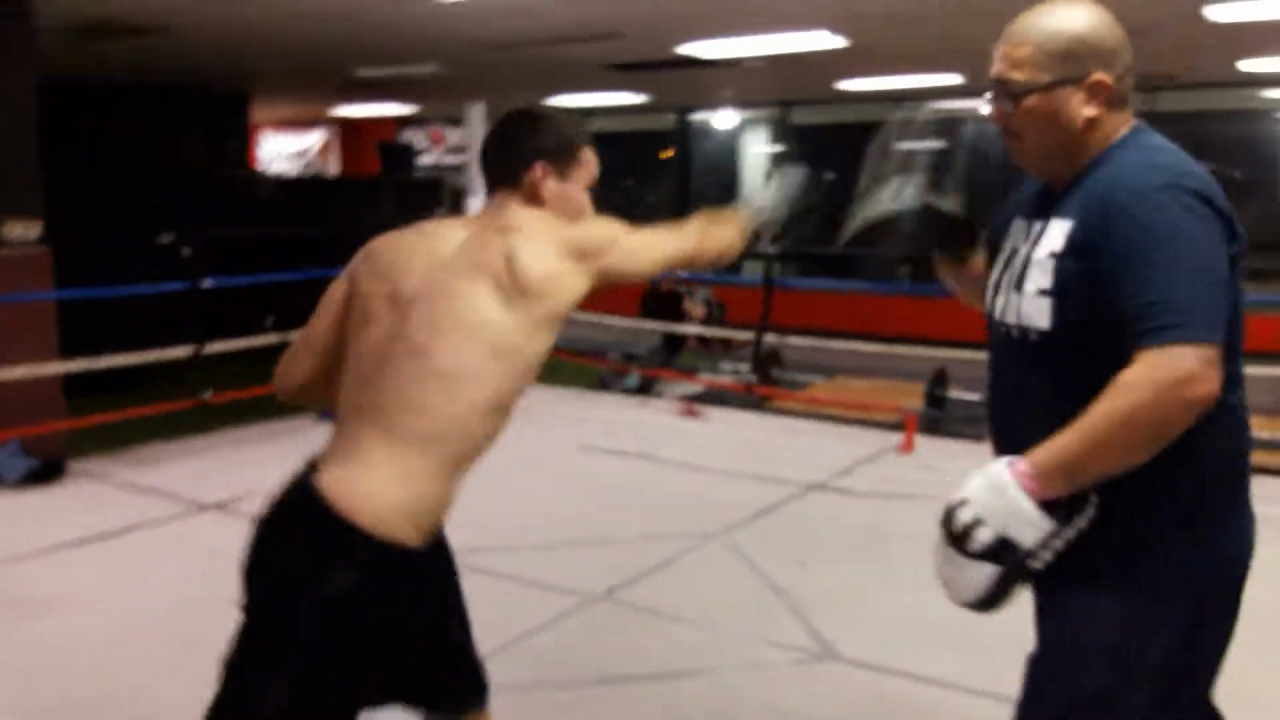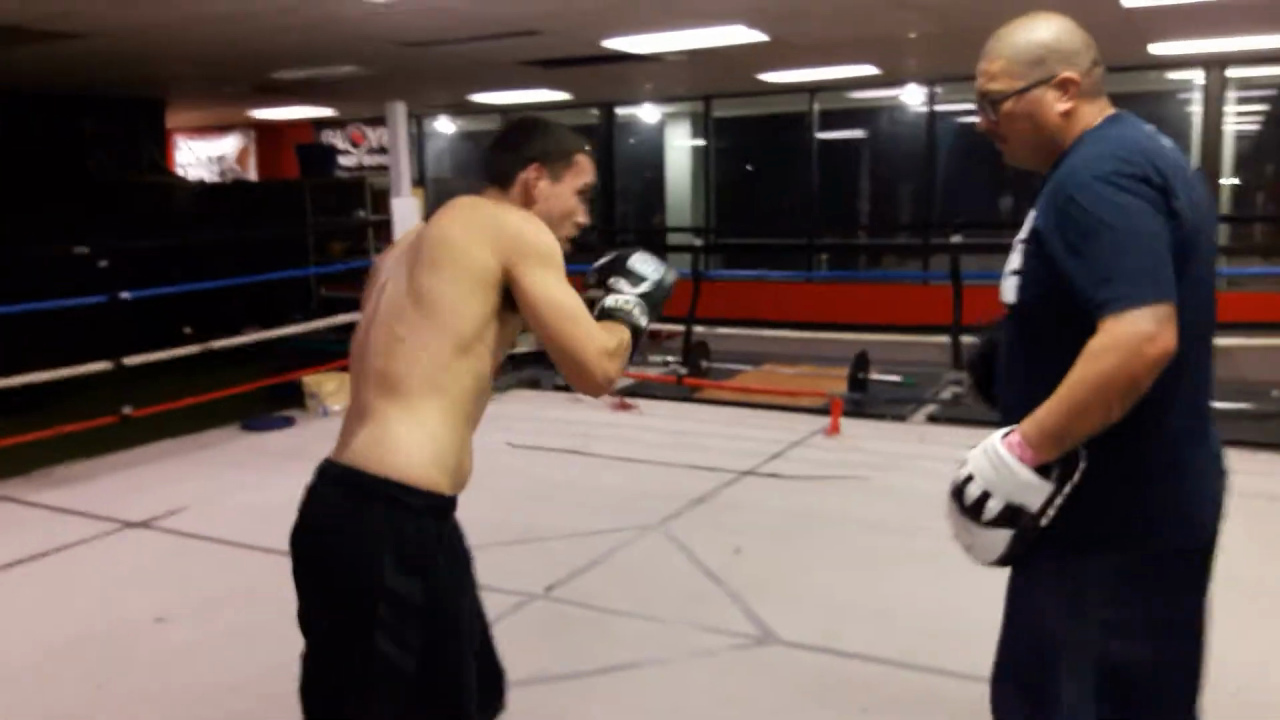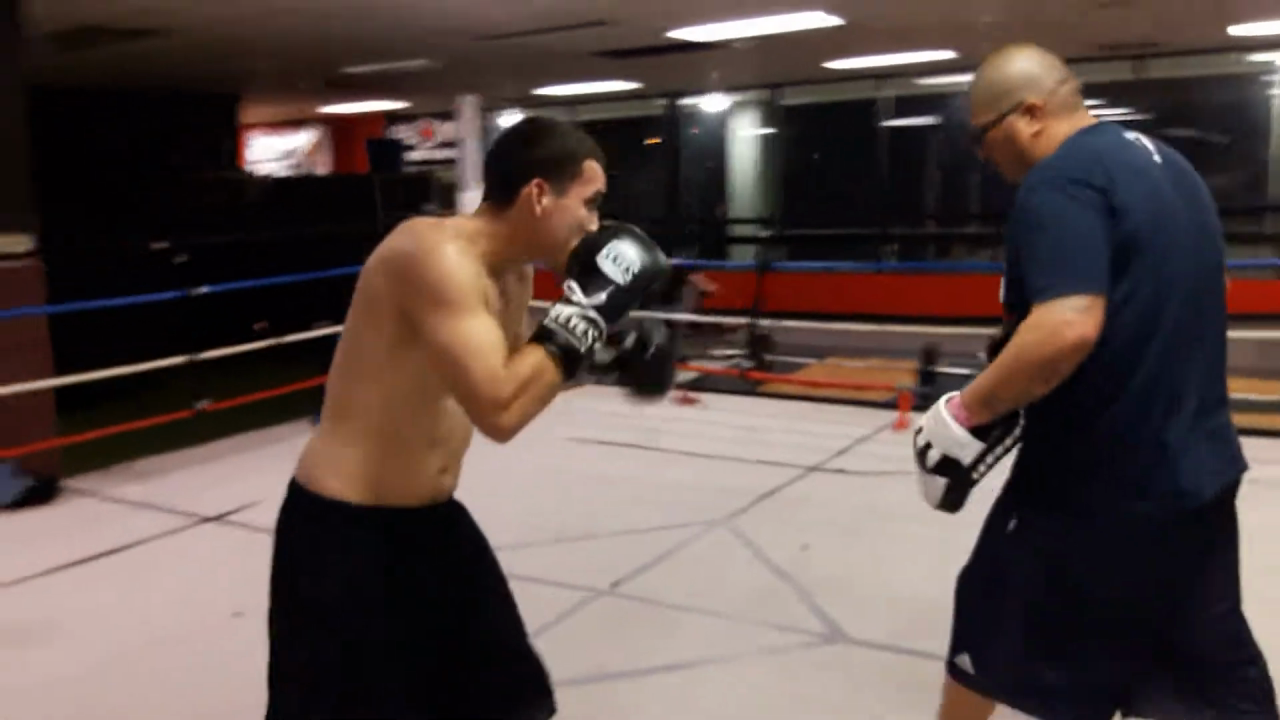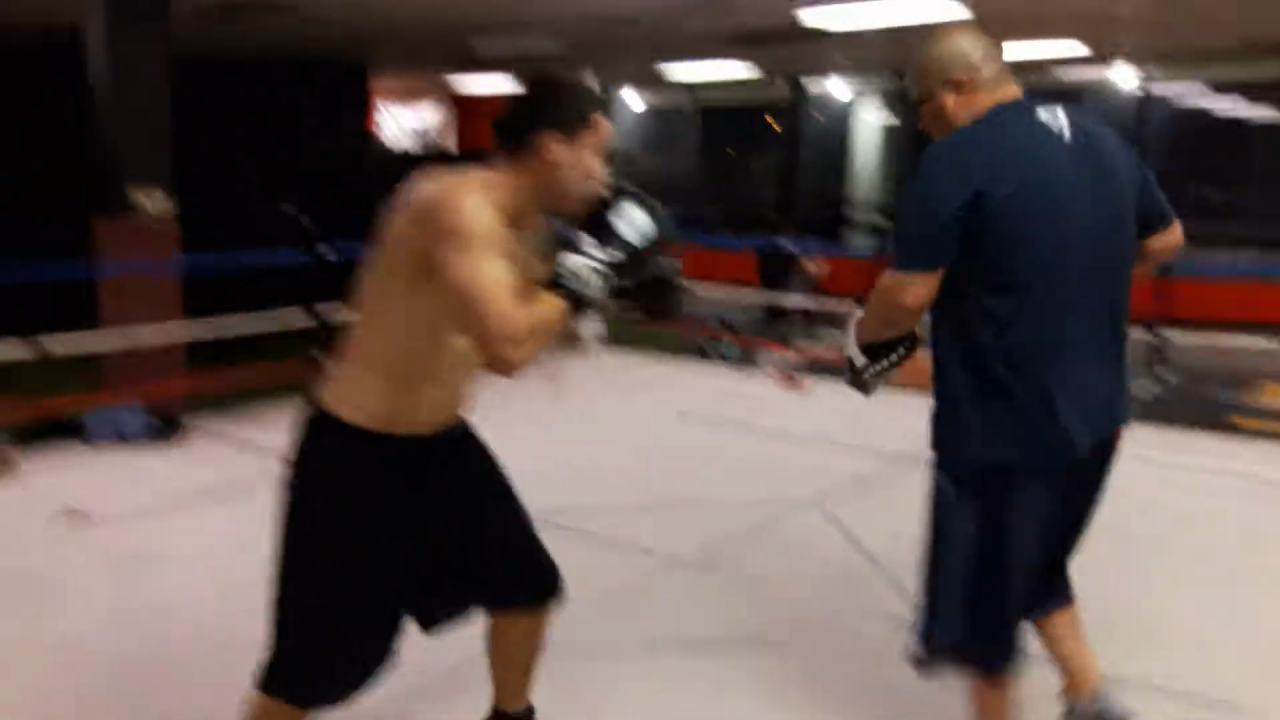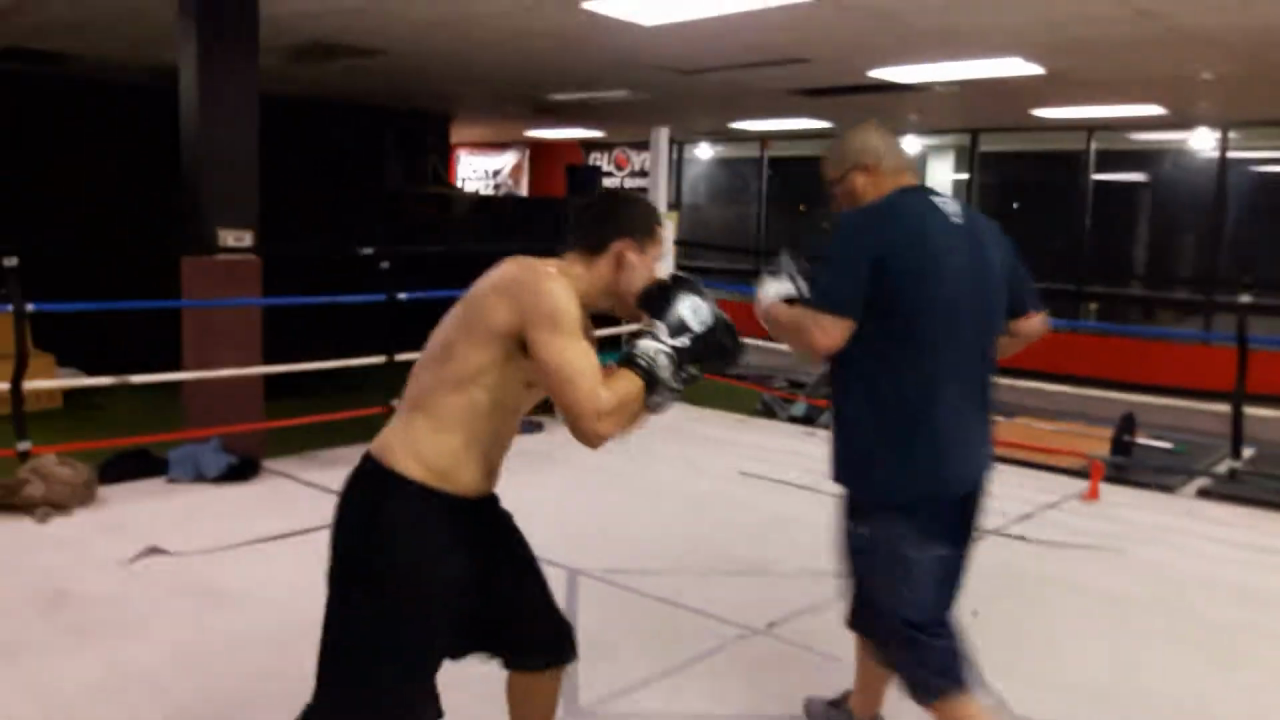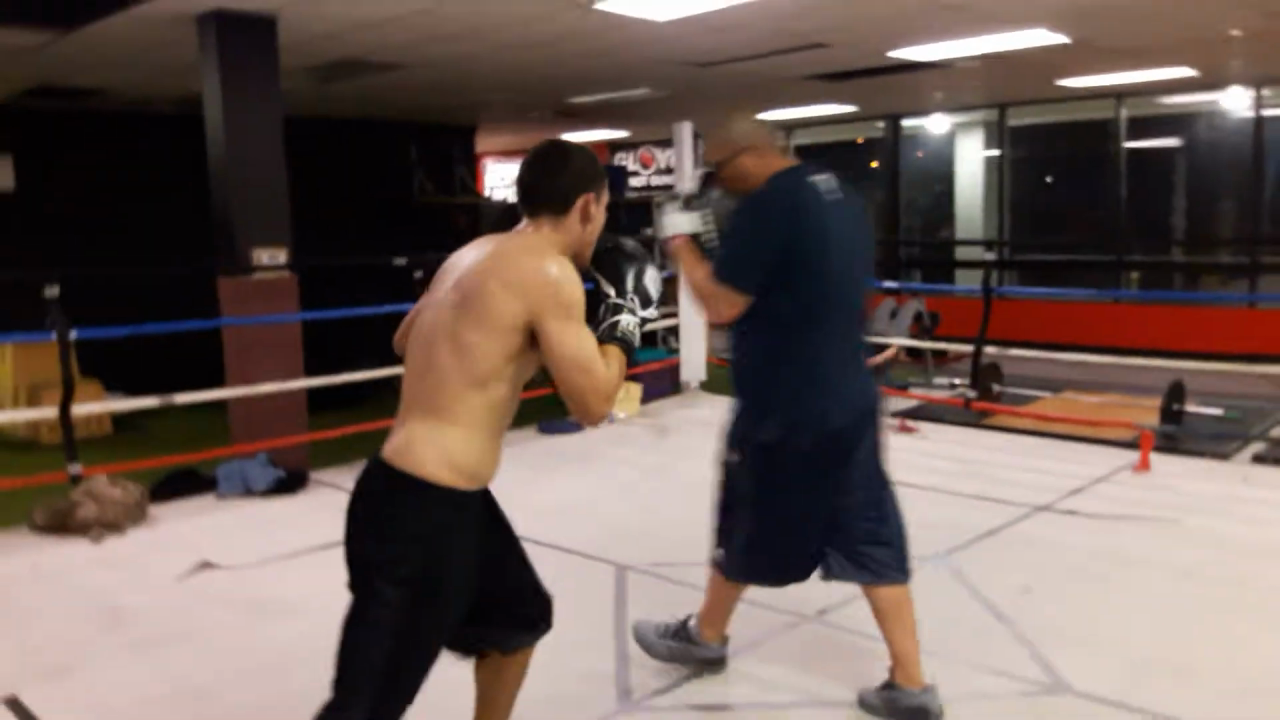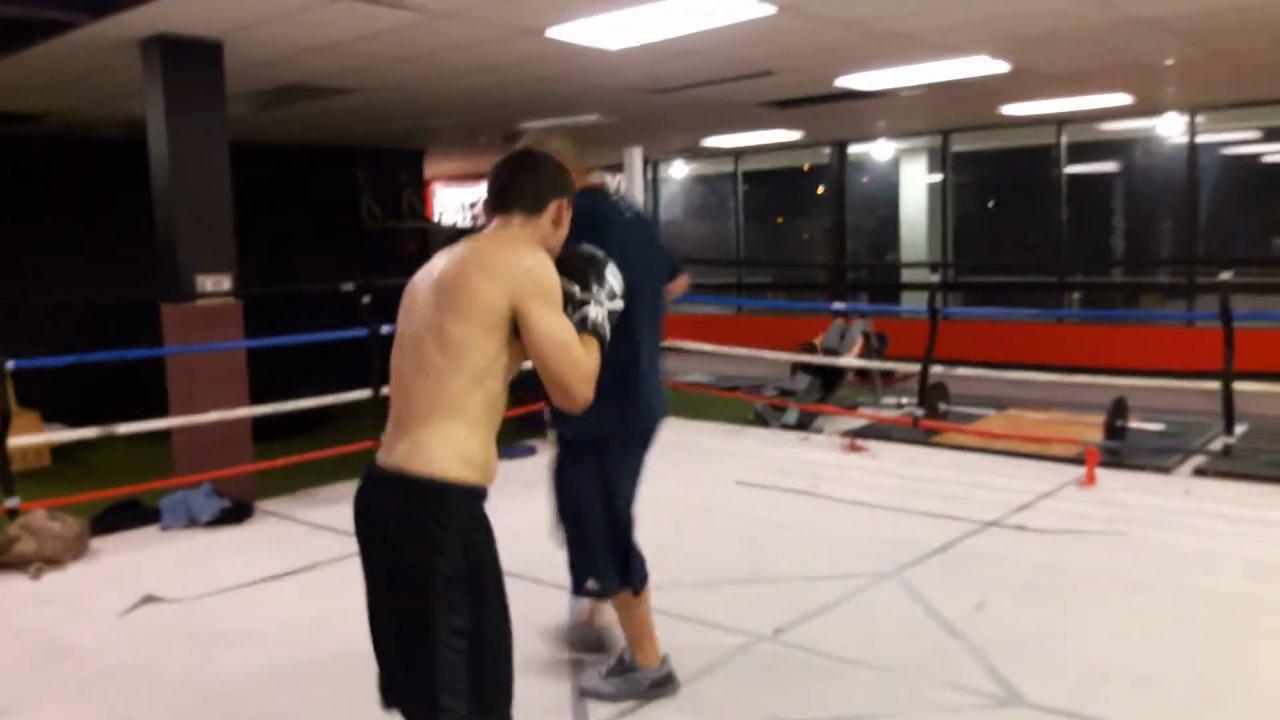
dt=0.4s
person 1, frame 1
left shoulder: (1158, 196)
right shoulder: (1048, 186)
left elbow: (1178, 377)
left wrist: (1023, 482)
left hip: (1153, 546)
right hip: (1103, 532)
person 1, frame 2
left shoulder: (1097, 178)
right shoulder: (1147, 154)
left elbow: (1142, 339)
left wrist: (1020, 449)
right wrist: (1024, 330)
left hip: (1109, 508)
right hip: (1169, 489)
person 1, frame 3
left shoulder: (1059, 184)
right shoulder: (1169, 166)
left elbow: (1067, 326)
left wrist: (968, 411)
left hip: (1097, 475)
right hip: (1197, 464)
left knee: (997, 613)
right knee: (1215, 657)
person 1, frame 4
left shoulder: (958, 160)
right shoulder: (1100, 141)
left elbow: (907, 294)
right elbow: (1165, 240)
left wrist: (866, 337)
left hip: (1003, 424)
right hip: (1091, 413)
left knee: (979, 588)
right knee: (1034, 562)
person 1, frame 5
left shoulder: (867, 229)
right shoulder: (980, 228)
left elbow: (822, 336)
right elbow: (1029, 325)
left wrist: (775, 306)
left hip: (893, 459)
right hip: (960, 453)
left knee: (905, 625)
right knee: (898, 593)
person 1, frame 6
left shoulder: (764, 208)
right shoulder: (840, 198)
left elbow: (721, 305)
left wrist: (683, 246)
left hip: (781, 409)
right hip: (849, 400)
left knee: (747, 529)
right knee: (870, 536)
left ankle: (705, 637)
person 1, frame 7
left shoulder: (572, 225)
right shoulder: (635, 219)
right elbow: (674, 284)
left hip: (600, 410)
right hip: (637, 397)
left knee: (601, 531)
right knee: (590, 517)
left ankle: (647, 663)
right ankle: (591, 623)
person 2, frame 1
left shoulder: (389, 248)
right shoulder: (562, 246)
left elbow: (294, 378)
right elbow: (700, 240)
right wrist: (764, 205)
left hip: (352, 535)
right hip: (336, 559)
person 2, frame 2
left shoulder: (437, 242)
right shoulder: (513, 228)
right elbow: (596, 371)
left wrist: (501, 369)
right wrist: (630, 298)
left hip: (407, 516)
right hip: (387, 526)
person 2, frame 3
left shoulder: (506, 272)
right shoulder: (437, 255)
left elbow: (507, 376)
right elbow: (500, 409)
left wrist: (609, 348)
right wrist: (589, 303)
left hip: (432, 524)
right hip: (344, 539)
person 2, frame 4
left shoulder: (521, 222)
right shoulder: (452, 202)
left elbow: (528, 319)
right elbow: (507, 346)
left wrist: (604, 267)
right wrist: (591, 261)
left hip: (441, 442)
right hip: (354, 456)
left knee: (525, 585)
right knee: (314, 668)
person 2, frame 5
left shoulder: (554, 296)
right shoulder: (541, 289)
left elbow: (588, 408)
right elbow: (595, 422)
left wrist: (668, 372)
right wrist: (657, 346)
left hip: (466, 508)
right hip: (401, 511)
left knee: (543, 644)
person 2, frame 6
left shoulder: (477, 255)
right shoulder: (546, 272)
left elbow: (406, 342)
right elbow: (591, 403)
right wrist: (623, 318)
left hip: (448, 496)
right hip: (417, 507)
left knee: (519, 615)
person 2, frame 7
left shoulder: (441, 265)
right shoulder: (523, 264)
right elbow: (574, 391)
right wrist: (594, 313)
left hip: (390, 497)
right hip: (436, 508)
